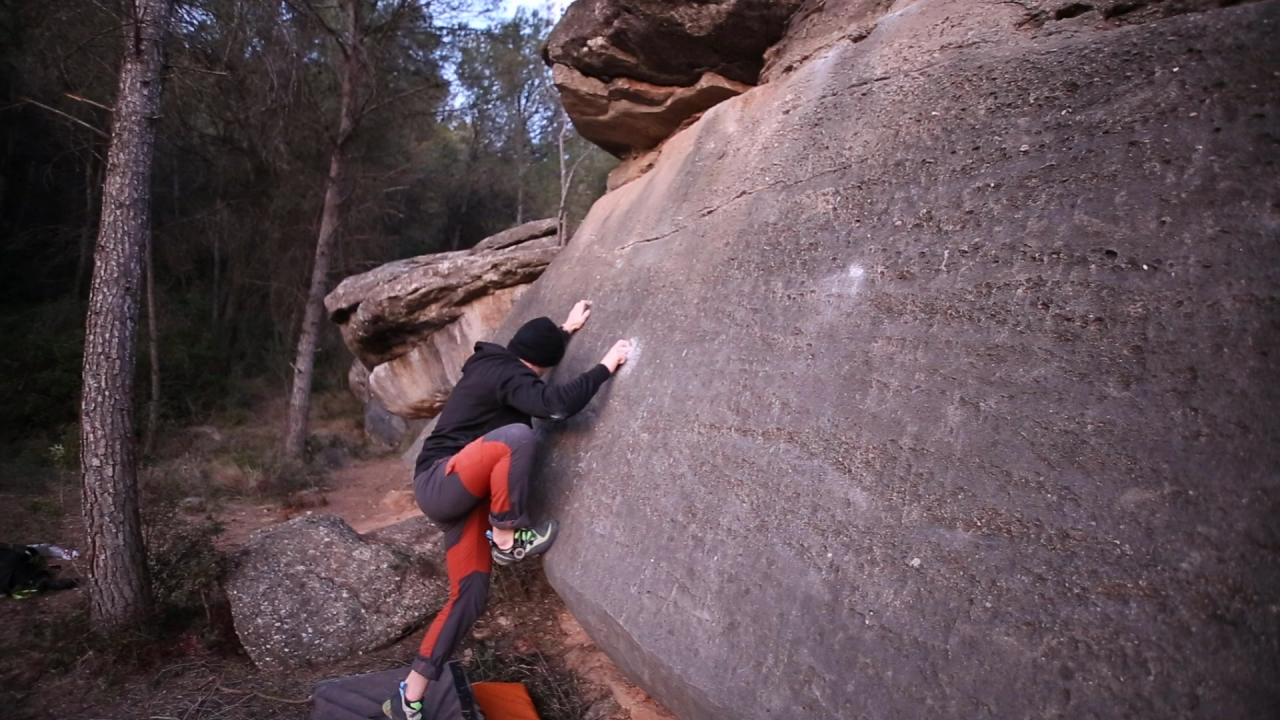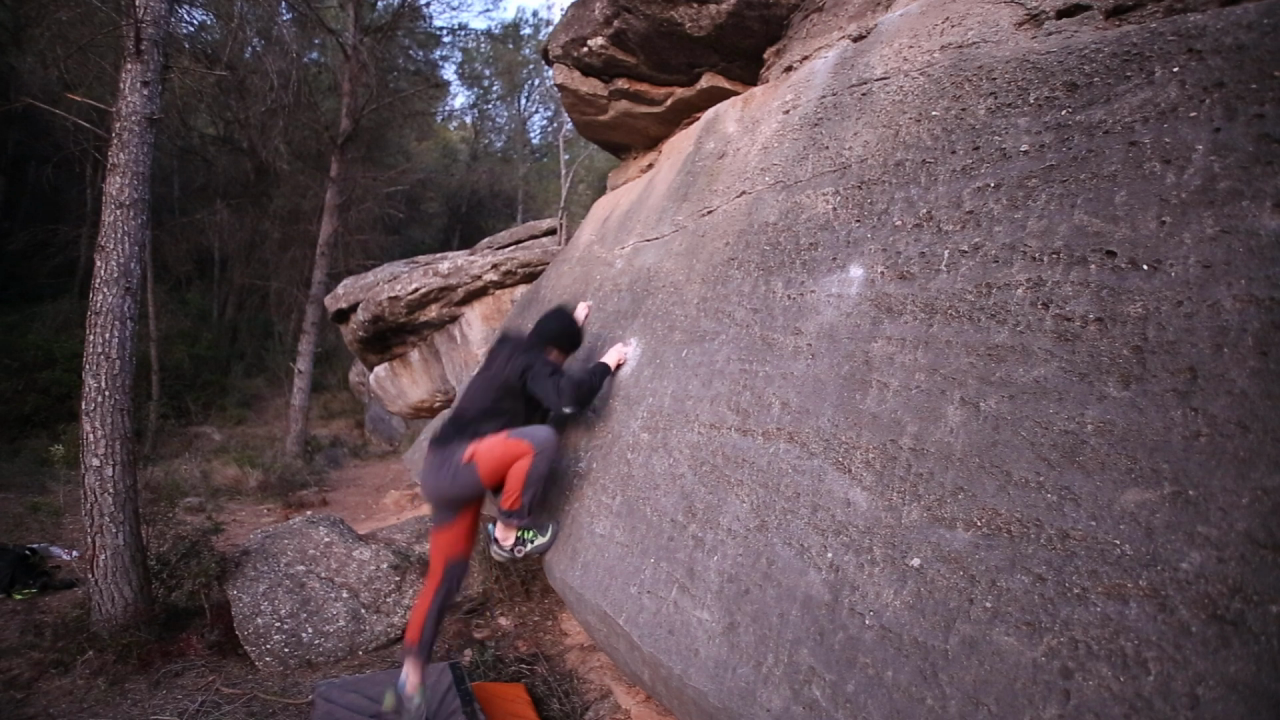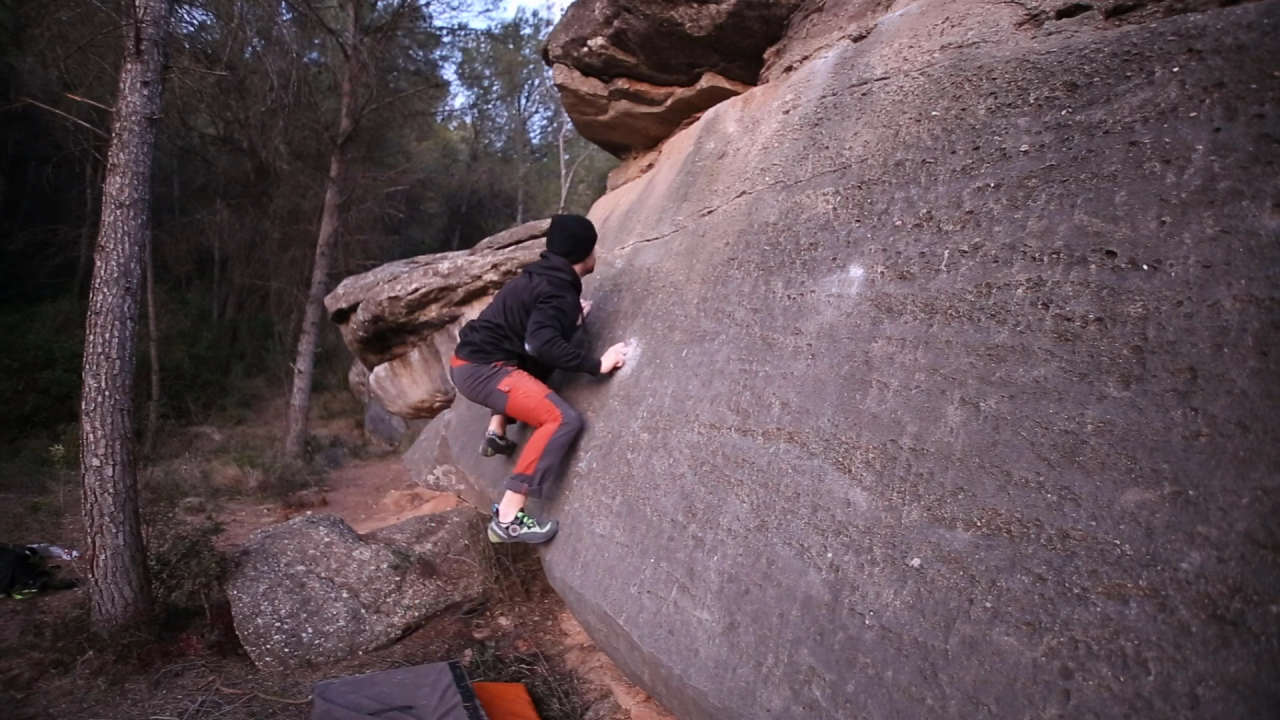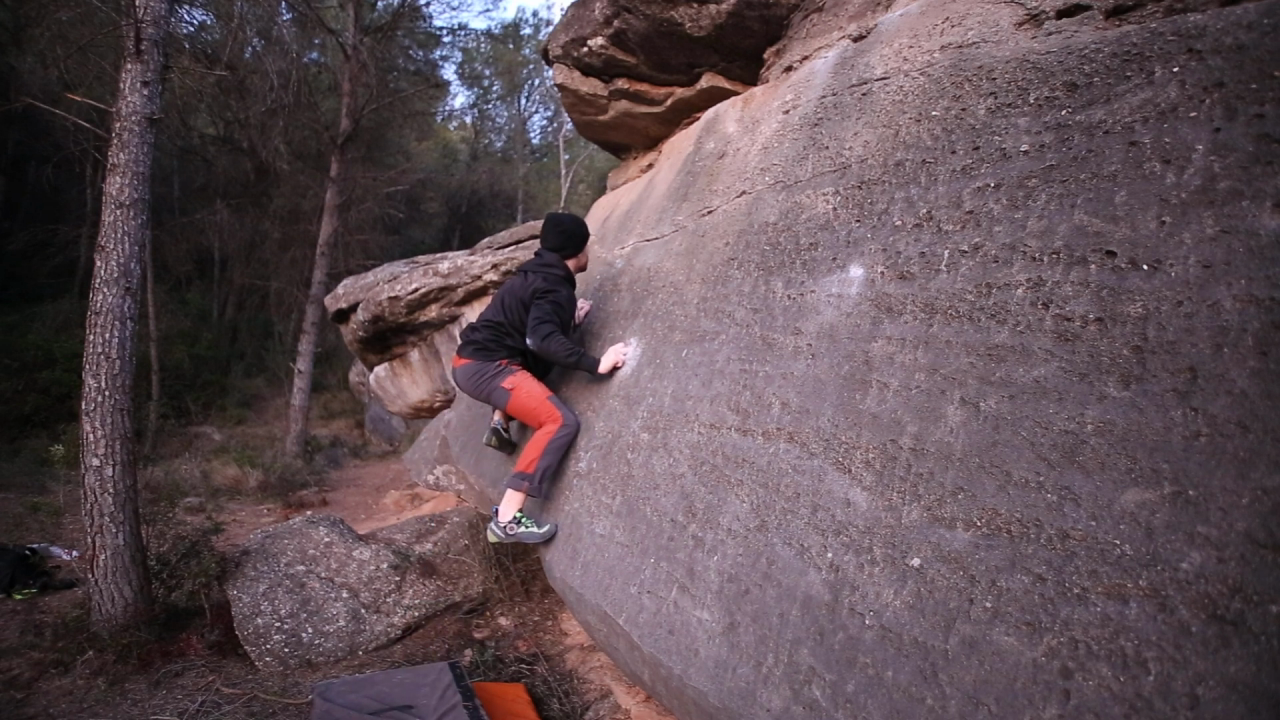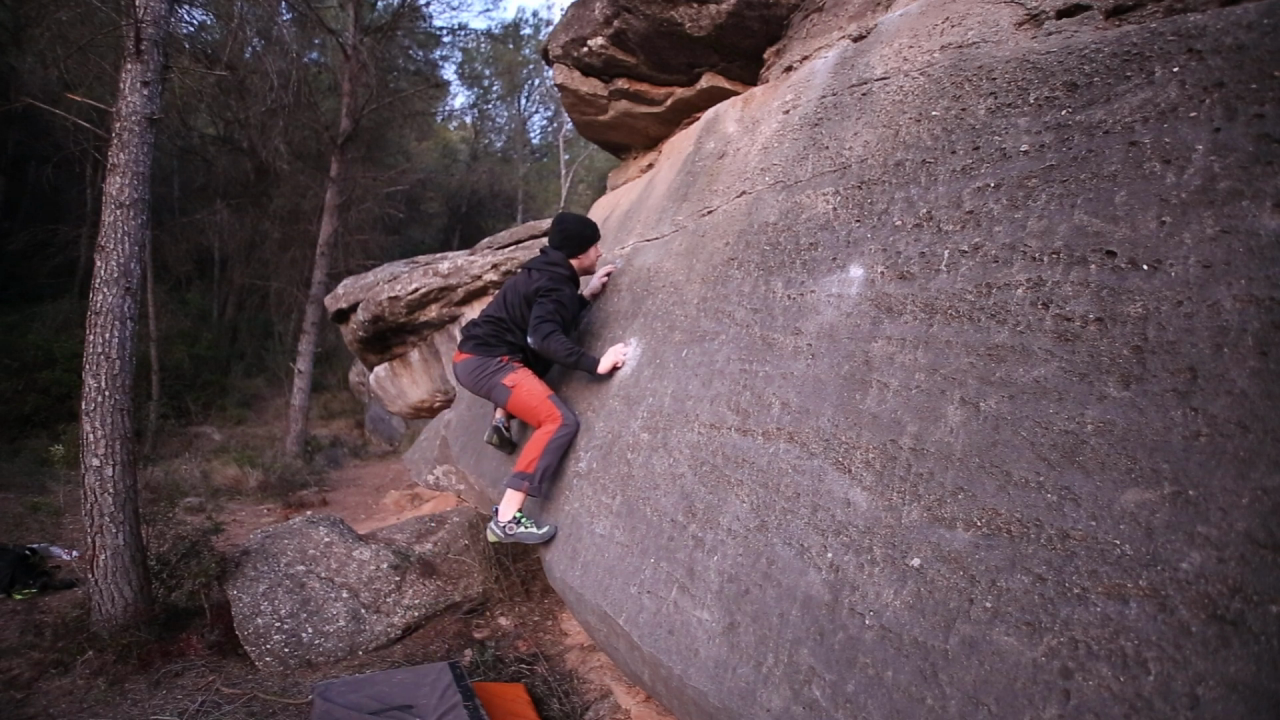
dt=1s
person 1, frame 1
left shoulder: (494, 365)
right shoulder: (505, 375)
left elbow: (533, 351)
right elbow: (556, 402)
left wrist: (566, 330)
right wrist: (606, 366)
left hip: (455, 491)
right hip: (440, 484)
left knee: (469, 595)
right knee: (516, 436)
right ankle: (508, 539)
person 1, frame 2
left shoulder: (513, 354)
right shoulder: (534, 362)
right elbow: (568, 400)
left wrist: (572, 325)
right wrist: (606, 365)
left hip: (443, 470)
right hip: (453, 465)
left knee: (447, 572)
right knee: (540, 437)
left ankle: (411, 676)
right ankle: (507, 535)
person 1, frame 3
left shoulder: (543, 277)
right shoulder: (559, 293)
right elbow: (541, 344)
left wrist: (570, 321)
right wrist: (597, 365)
left hip: (468, 362)
right hip: (483, 370)
left knee: (528, 368)
right knee: (562, 420)
left ankle: (496, 433)
right ankle: (508, 518)
person 1, frame 4
left shoulder: (536, 275)
right shoulder: (554, 289)
right elbow: (542, 340)
left wrist: (569, 321)
right wrist: (597, 364)
left hip: (469, 362)
right hip: (487, 368)
left knee: (527, 361)
right knee: (560, 422)
left ankle: (499, 425)
right ankle: (507, 519)
person 1, frame 5
left shoulder: (546, 272)
right shoulder: (556, 286)
left elbow: (546, 320)
right elbow: (544, 337)
left wrist: (587, 295)
right wrist: (596, 364)
left hip: (473, 356)
right hip: (486, 363)
left knee: (530, 360)
right knee: (559, 421)
left ankle: (500, 423)
right ankle: (506, 519)
